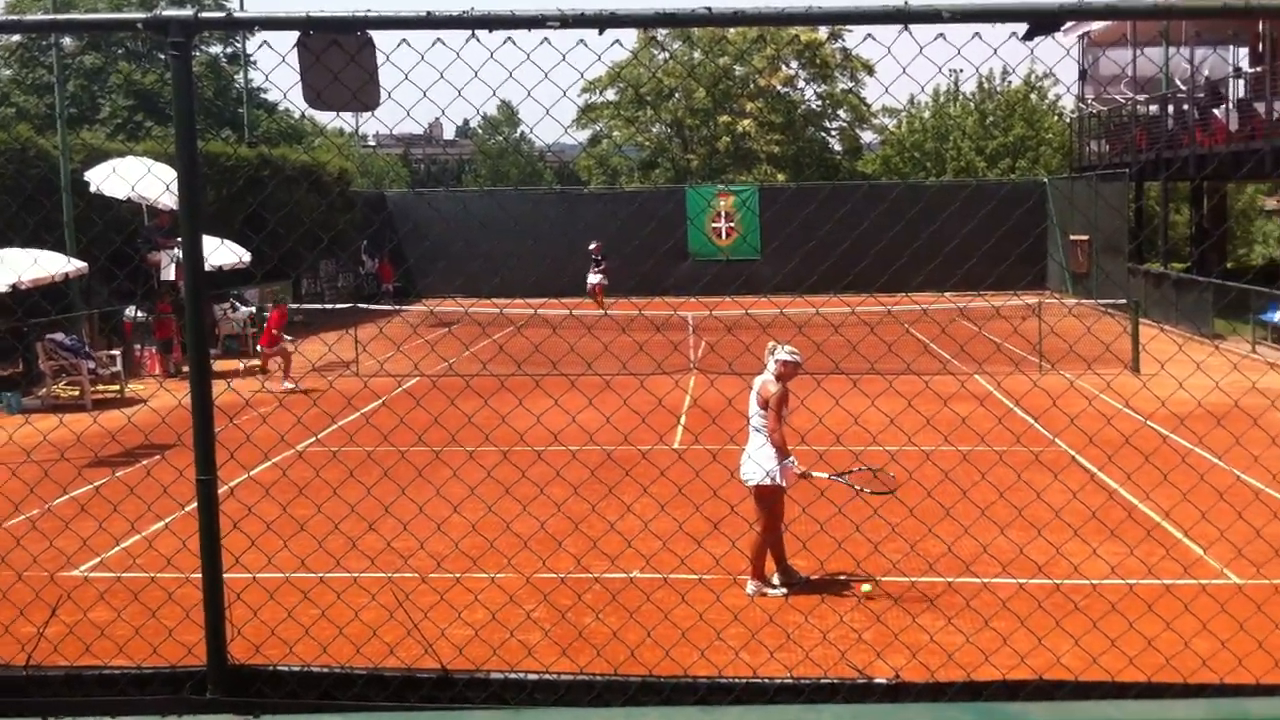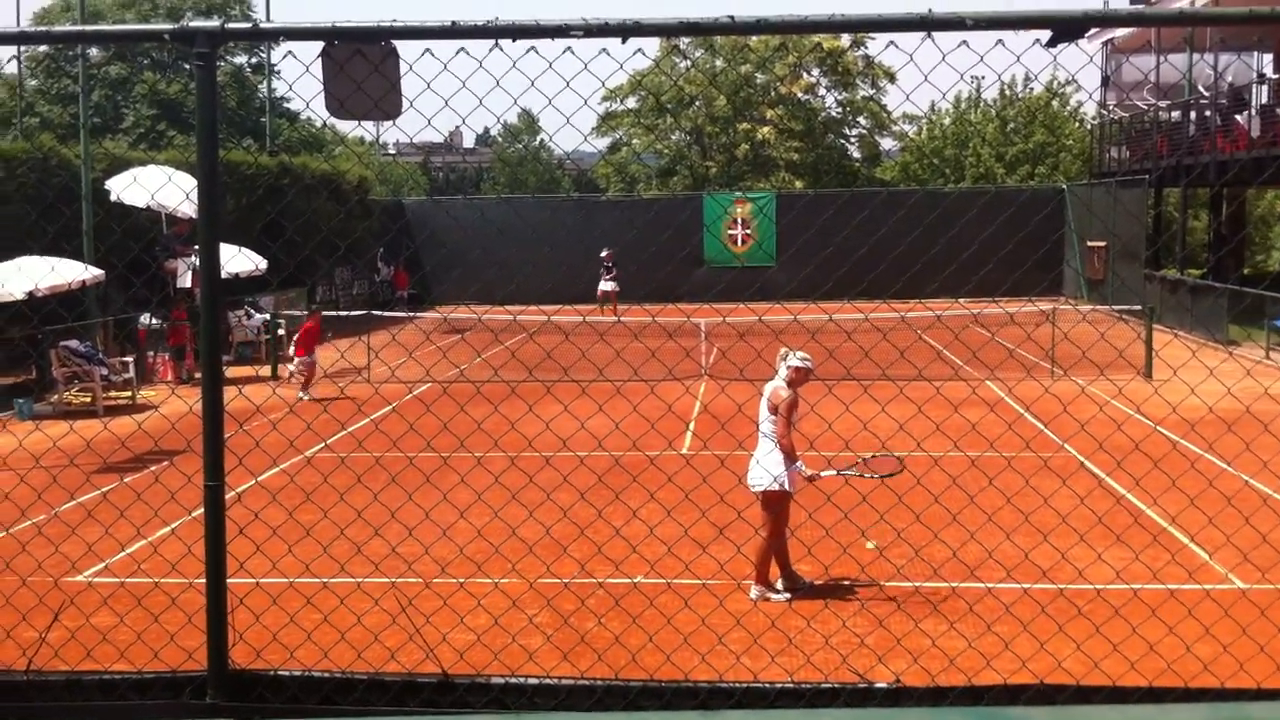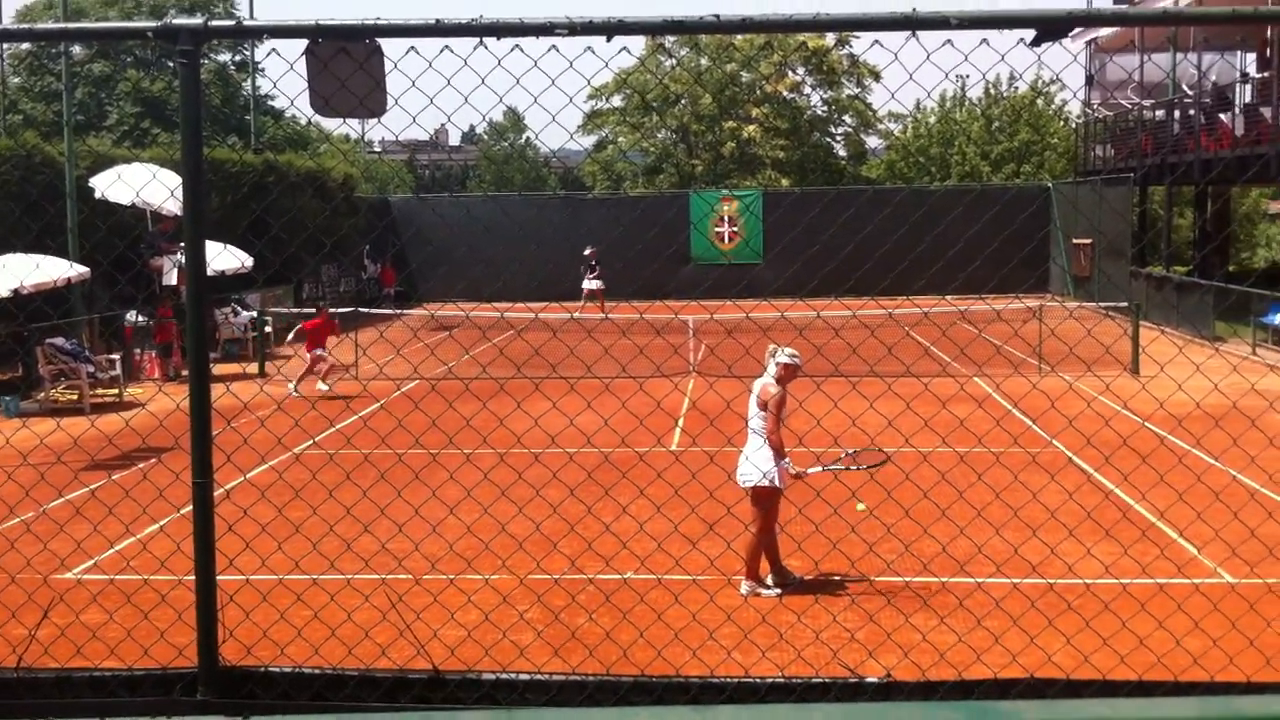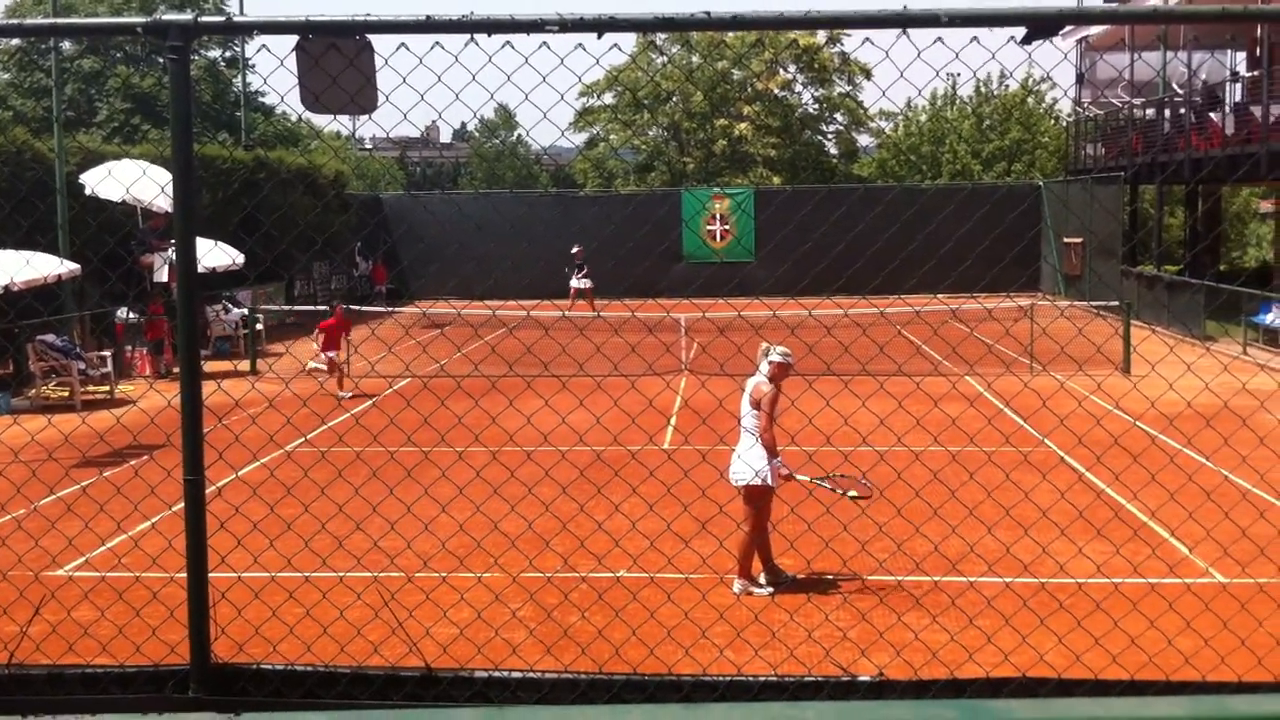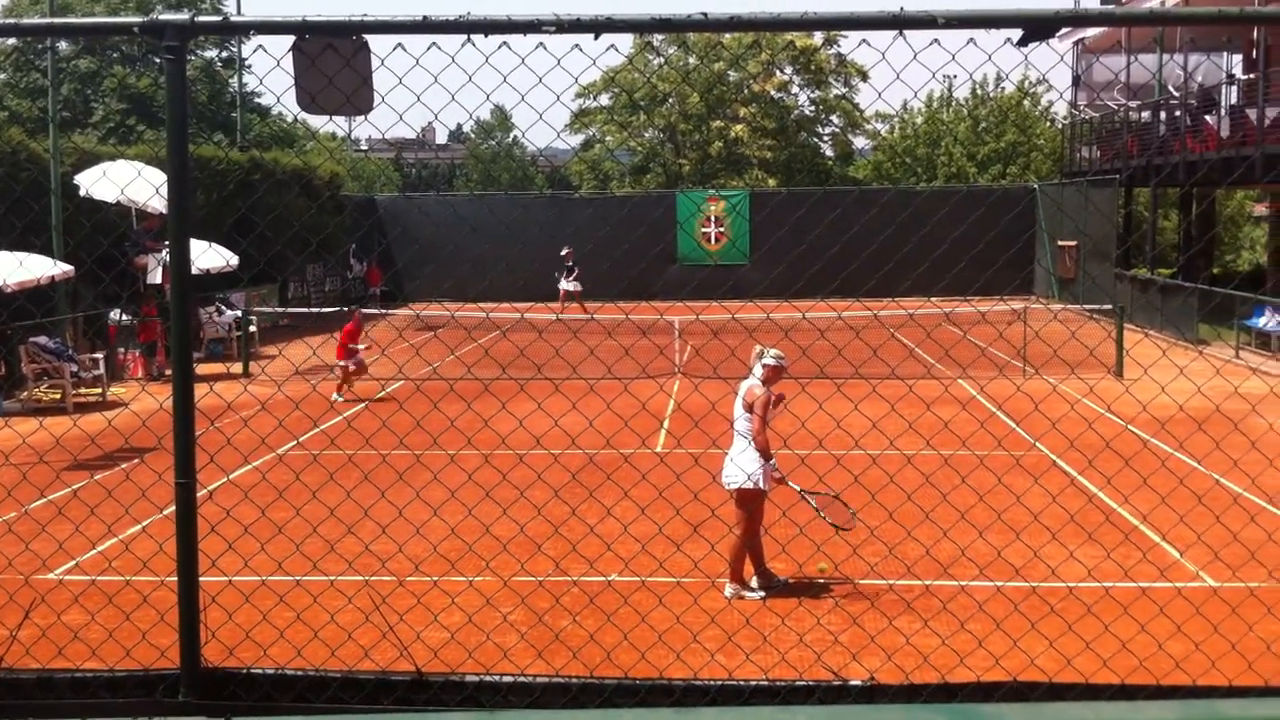
dt=0.1s
person 1, frame 1
left shoulder: (762, 381)
right shoulder: (775, 389)
right elbow: (774, 432)
right wrist: (792, 463)
left hip: (761, 460)
right hip: (766, 464)
left knee: (774, 521)
right knee: (765, 525)
left ankle: (783, 571)
right ankle: (756, 581)
person 1, frame 2
left shoulder: (773, 387)
right shoulder: (785, 395)
right elbow: (783, 437)
right wrist: (800, 467)
left hip: (768, 465)
right hip: (773, 469)
left knee: (779, 527)
right knee: (771, 530)
left ankle: (787, 577)
right ankle: (760, 586)
person 1, frame 3
left shoulder: (760, 384)
right shoulder: (775, 391)
right elbow: (772, 433)
right wrist: (787, 464)
left hip: (758, 461)
right hip: (763, 465)
left knee: (768, 523)
right knee: (760, 525)
left ankle: (777, 572)
right ankle: (750, 582)
person 1, frame 4
left shoulder: (753, 382)
right shoulder: (768, 389)
right elbow: (765, 432)
right wrist: (778, 464)
left hip: (751, 460)
right hip: (756, 463)
left knee: (761, 521)
right knee: (753, 524)
left ankle: (770, 571)
right ankle: (743, 580)
person 1, frame 5
left shoulder: (747, 385)
right shoulder: (761, 392)
right elbow: (758, 435)
left wrist: (772, 405)
right wrist: (772, 467)
left hip: (742, 463)
right hip: (748, 467)
left knee: (753, 525)
right knee: (744, 528)
left ankle: (762, 574)
right ankle: (734, 584)
